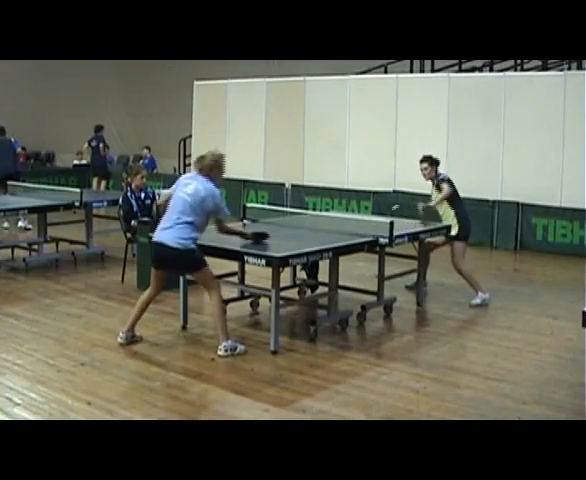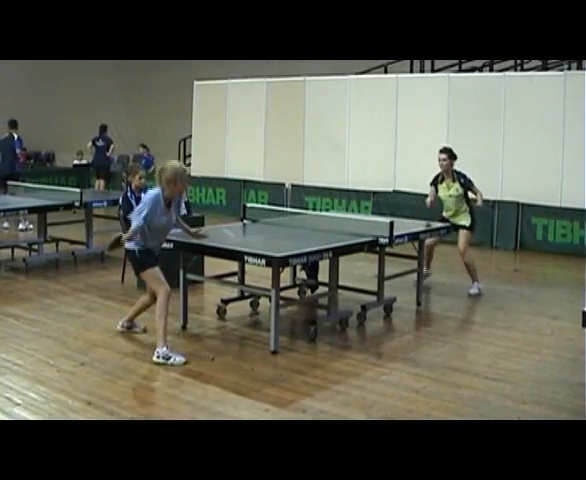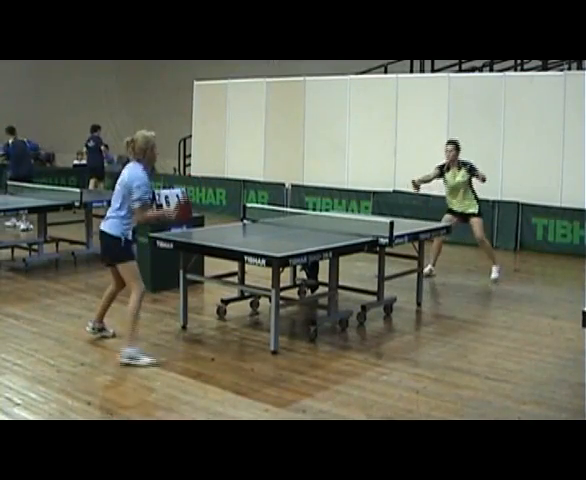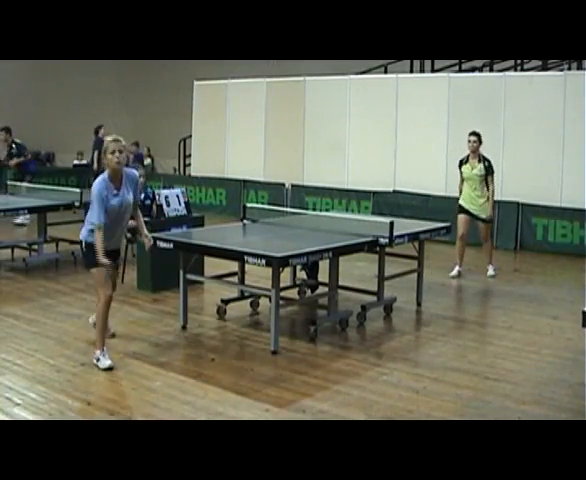
dt=0.7s
person 1, frame 1
left shoulder: (185, 179)
right shoulder: (212, 193)
left elbow: (163, 203)
right elbow: (222, 228)
right wrist: (243, 234)
left hip: (159, 242)
right hip: (181, 247)
left knee: (154, 288)
right knee: (213, 289)
left ankle: (127, 332)
right ankle: (225, 343)
person 1, frame 2
left shoulder: (175, 198)
right shoulder: (151, 199)
right elbow: (134, 229)
left wrist: (190, 231)
right wrist: (127, 237)
left hip: (151, 249)
right hip: (138, 250)
left knee: (154, 294)
right knee: (164, 292)
left ankle: (126, 322)
right ankle: (162, 350)
person 1, frame 3
left shoulder: (132, 168)
right shoulder: (139, 176)
right elbow: (141, 216)
left wrist: (157, 213)
right wrist: (166, 214)
left hip: (111, 233)
right hip: (116, 235)
left knee: (119, 283)
right knee: (138, 289)
left ankle: (96, 324)
right ankle: (128, 350)
person 1, frame 4
left shoulder: (132, 177)
right shoulder: (99, 186)
left elbow: (134, 207)
right elbow: (98, 227)
left wrist: (143, 230)
right wrist: (100, 256)
left hip: (114, 243)
right hip: (93, 242)
left knee: (110, 289)
right knee: (106, 294)
left ankle: (97, 319)
right ankle: (100, 351)
person 2, frame 1
left shoulder: (442, 179)
right shoulder: (434, 186)
left elbow: (447, 192)
left wrist: (432, 203)
right wrist: (424, 207)
left hip: (459, 225)
right hip: (449, 225)
left knee: (457, 264)
right knee: (425, 246)
left ankle: (482, 294)
right ankle: (421, 280)
person 2, frame 2
left shoulder: (461, 178)
right shoulder: (437, 179)
left elbow: (478, 193)
right elbow: (431, 198)
left wrist: (479, 202)
right wrist: (429, 201)
left hip: (465, 217)
right hip: (447, 217)
left knee: (462, 250)
right knee: (429, 243)
left ankle: (476, 284)
right ankle: (426, 270)
person 2, frame 3
left shoulder: (467, 166)
right shoulder: (443, 168)
left elbow: (483, 179)
right elbow: (429, 177)
left wrist: (480, 177)
right wrist: (418, 182)
left hip: (471, 206)
right hip: (453, 207)
left knee: (480, 237)
right knee: (440, 235)
left ankle: (495, 266)
right ankle: (431, 267)
person 2, frame 4
left shoulder: (486, 162)
right shoulder: (462, 162)
left elbow: (491, 185)
left wrist: (490, 206)
right wrist: (460, 198)
left hip: (482, 205)
right hip: (465, 203)
left knee: (485, 238)
right knee: (461, 235)
left ankle: (490, 266)
right ankle: (458, 267)
